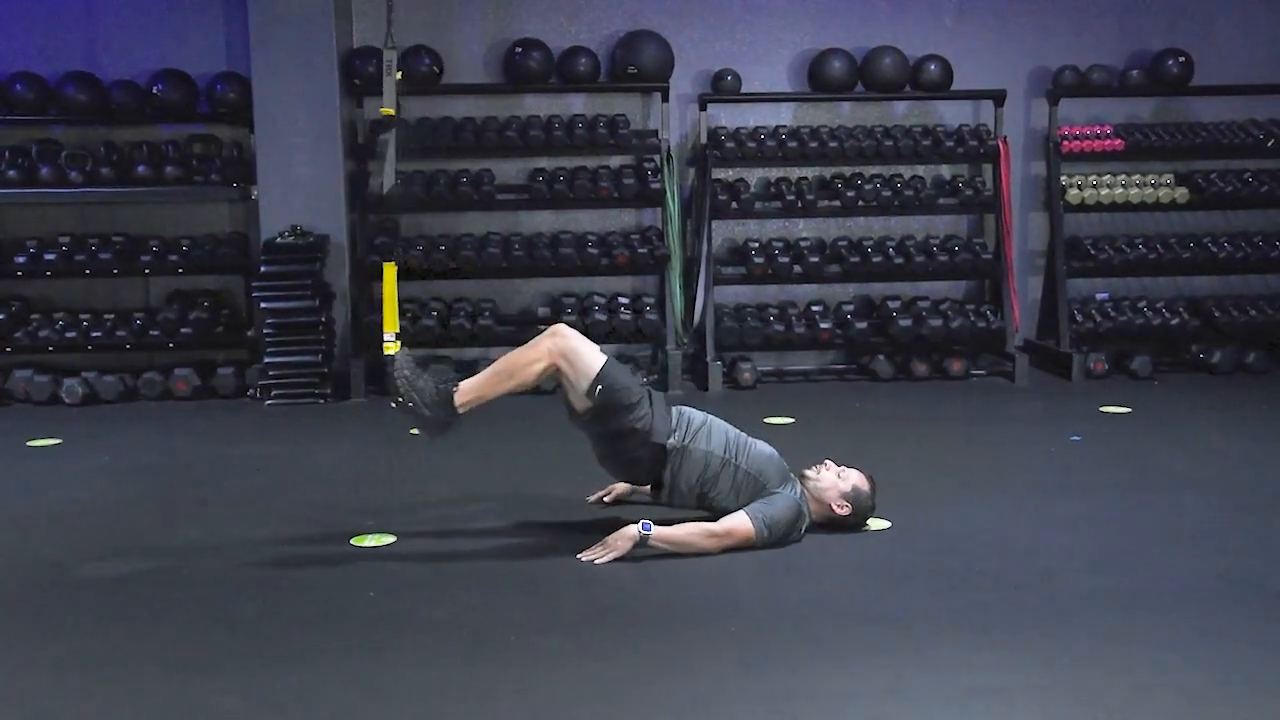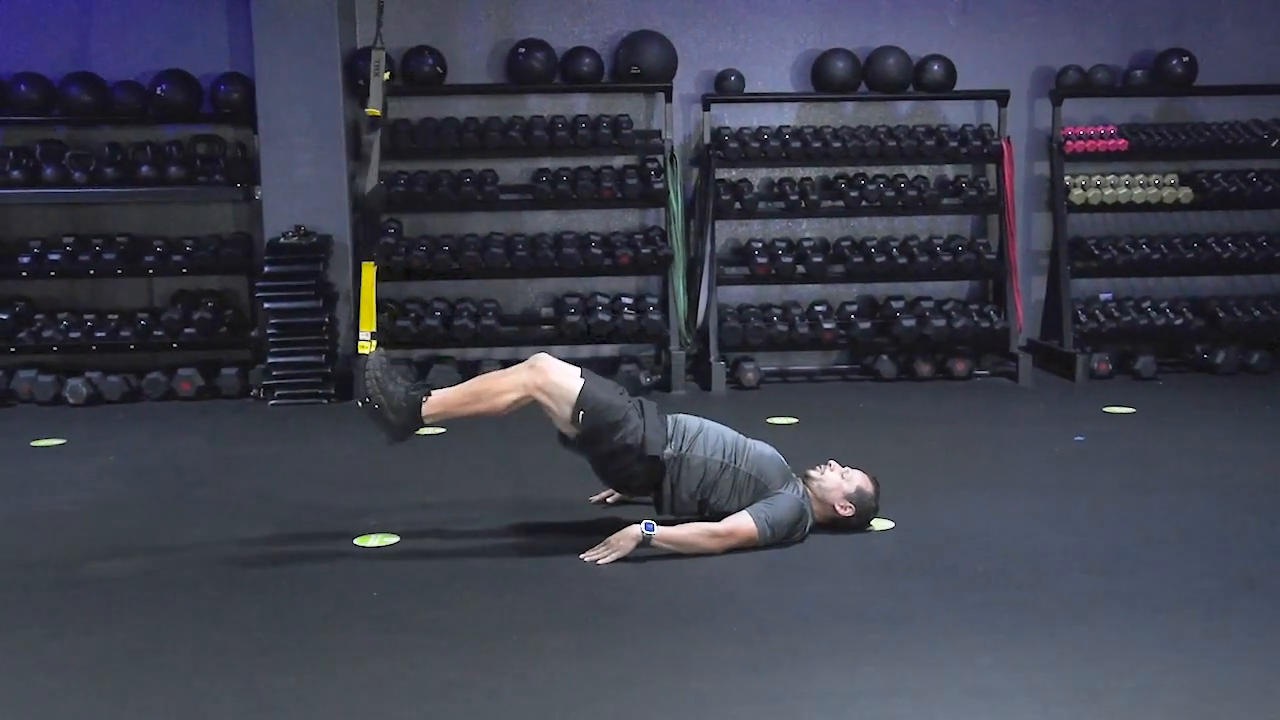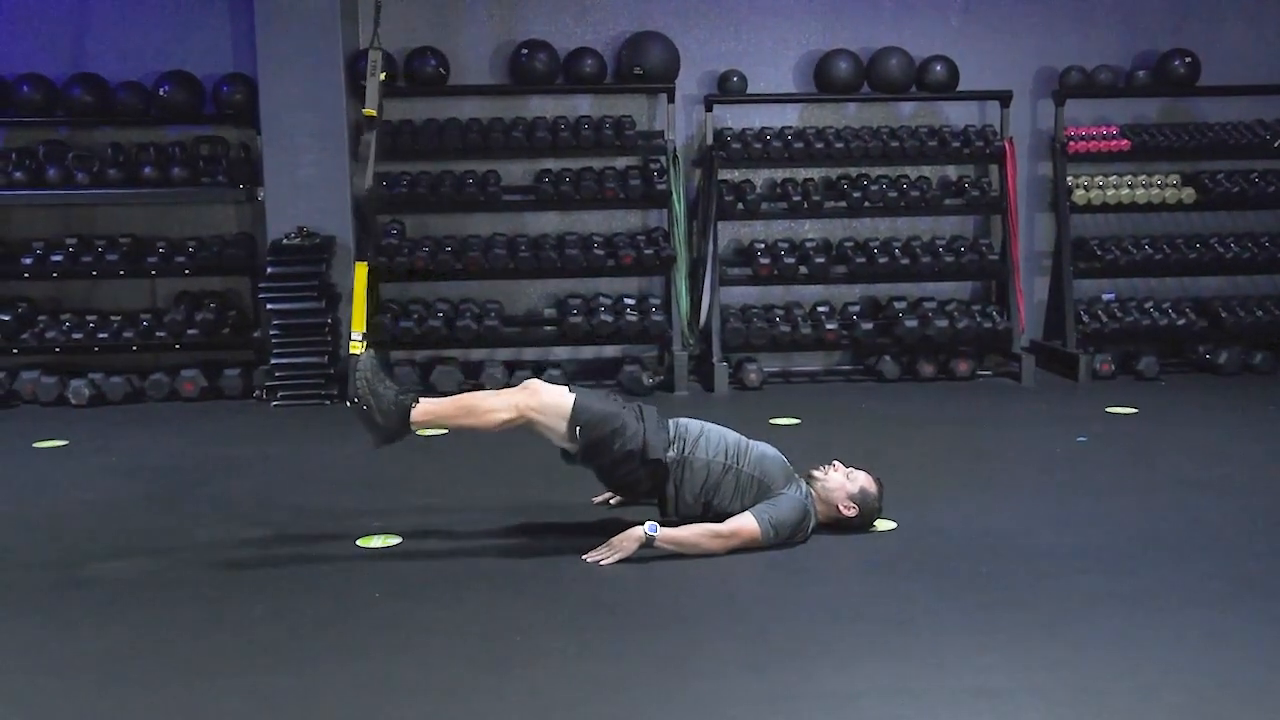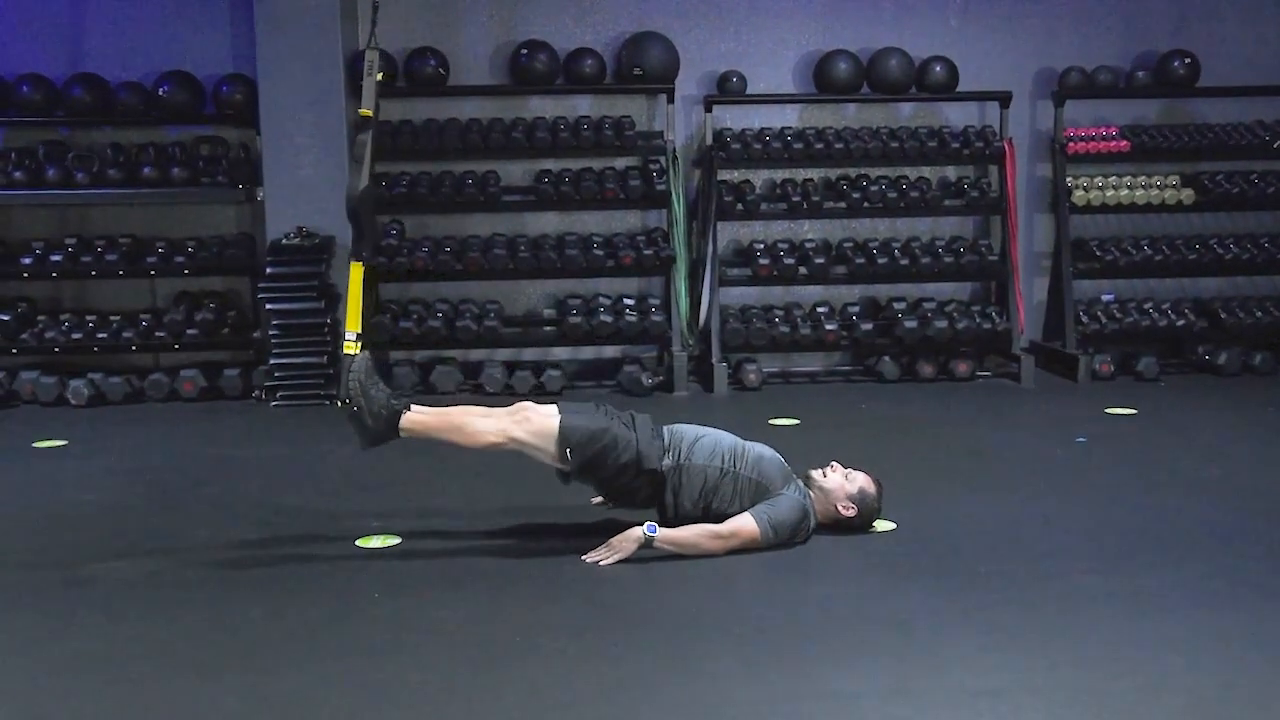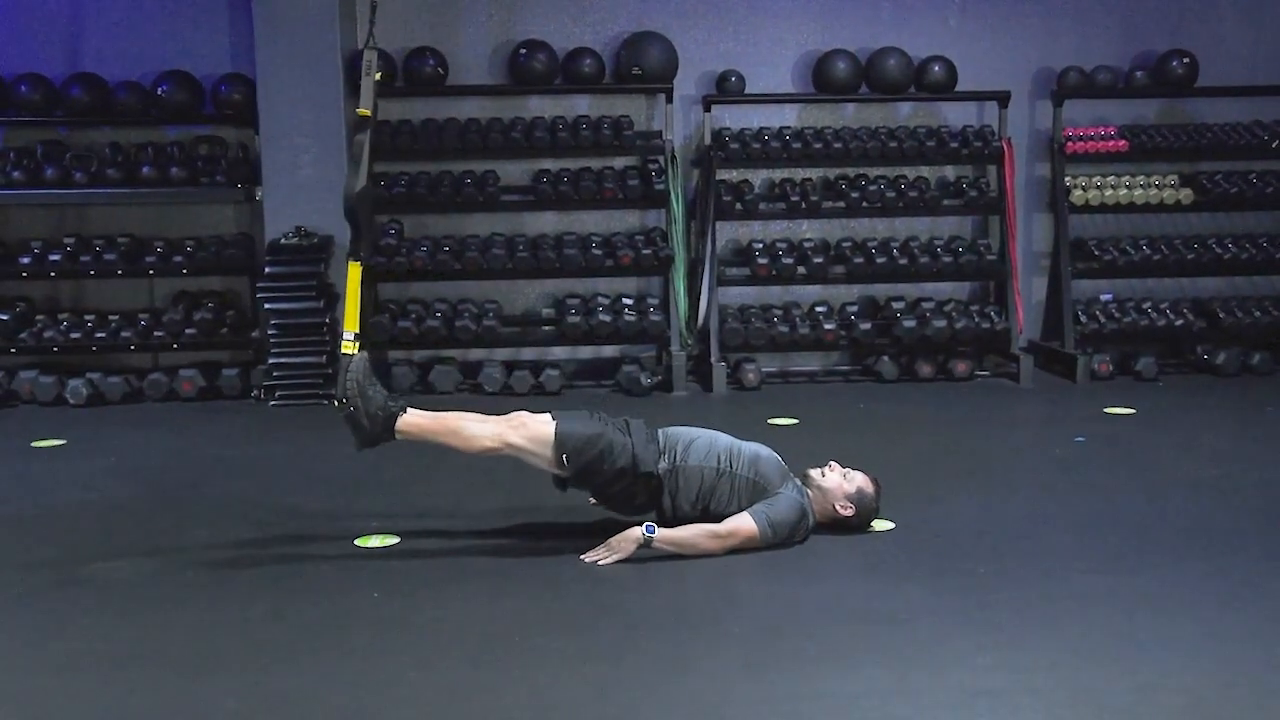
dt=0.3s
person 1, frame 1
left shoulder: (789, 513)
right shoulder: (787, 489)
left elbow: (719, 534)
left wrist: (641, 531)
left hip: (653, 444)
right hip: (665, 431)
left knee: (559, 342)
right knee: (561, 343)
left ankle: (448, 403)
right ankle: (453, 395)
person 1, frame 2
left shoulder: (793, 513)
right shoulder: (786, 482)
left elbow: (722, 535)
left wrist: (643, 532)
left hip: (650, 454)
right hip: (657, 438)
left knee: (538, 373)
right knee: (541, 368)
left ankle: (413, 410)
right ankle: (419, 402)
person 1, frame 3
left shoulder: (795, 514)
right shoulder: (789, 484)
left elbow: (724, 535)
left wrist: (646, 533)
left hip: (654, 459)
right hip: (659, 438)
left knee: (528, 400)
right knee: (533, 393)
left ankle: (403, 416)
right ankle: (408, 408)
person 1, frame 4
left shoulder: (795, 513)
right shoulder: (785, 482)
left elbow: (723, 537)
left wrist: (646, 534)
left hip: (651, 471)
right hip: (654, 447)
left knee: (516, 427)
right knee: (521, 414)
left ankle: (392, 420)
right ankle: (397, 414)
person 1, frame 5
left shoulder: (793, 513)
right shoulder: (784, 482)
left elbow: (723, 536)
left wrist: (644, 533)
left hip: (647, 474)
right hip: (650, 448)
left knee: (511, 432)
right knee: (517, 424)
left ankle: (389, 422)
right ankle: (394, 416)
